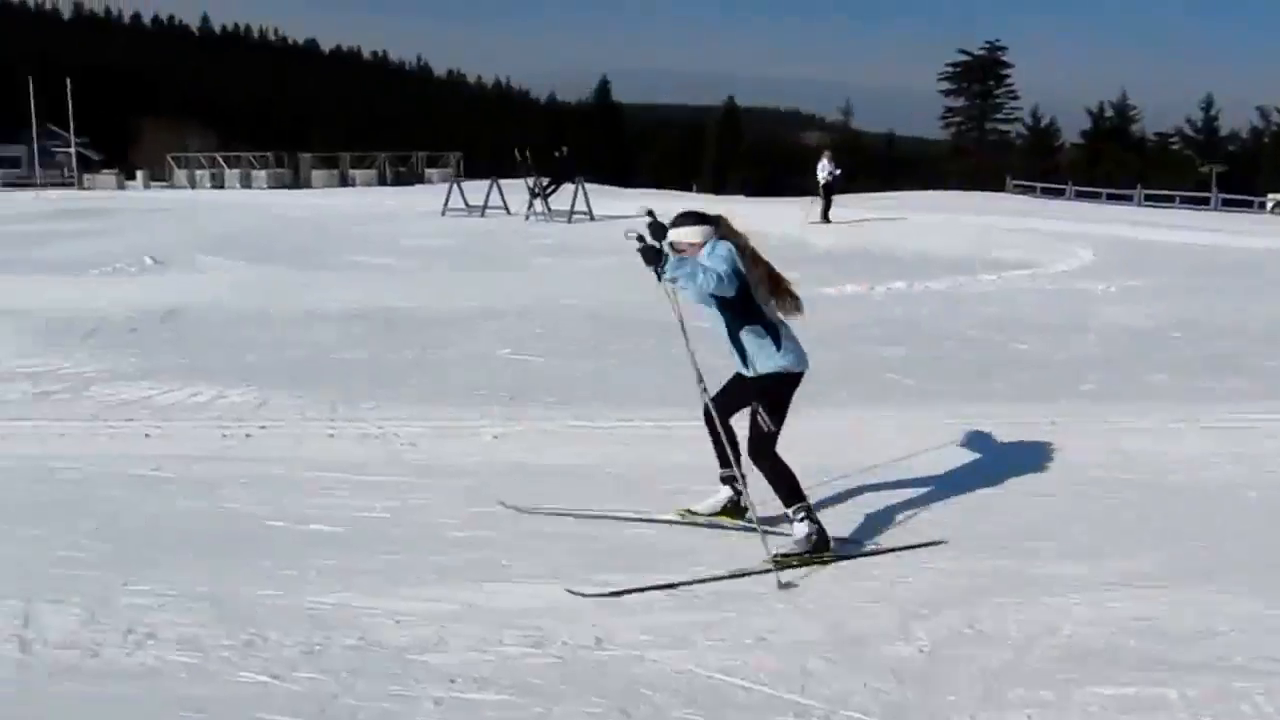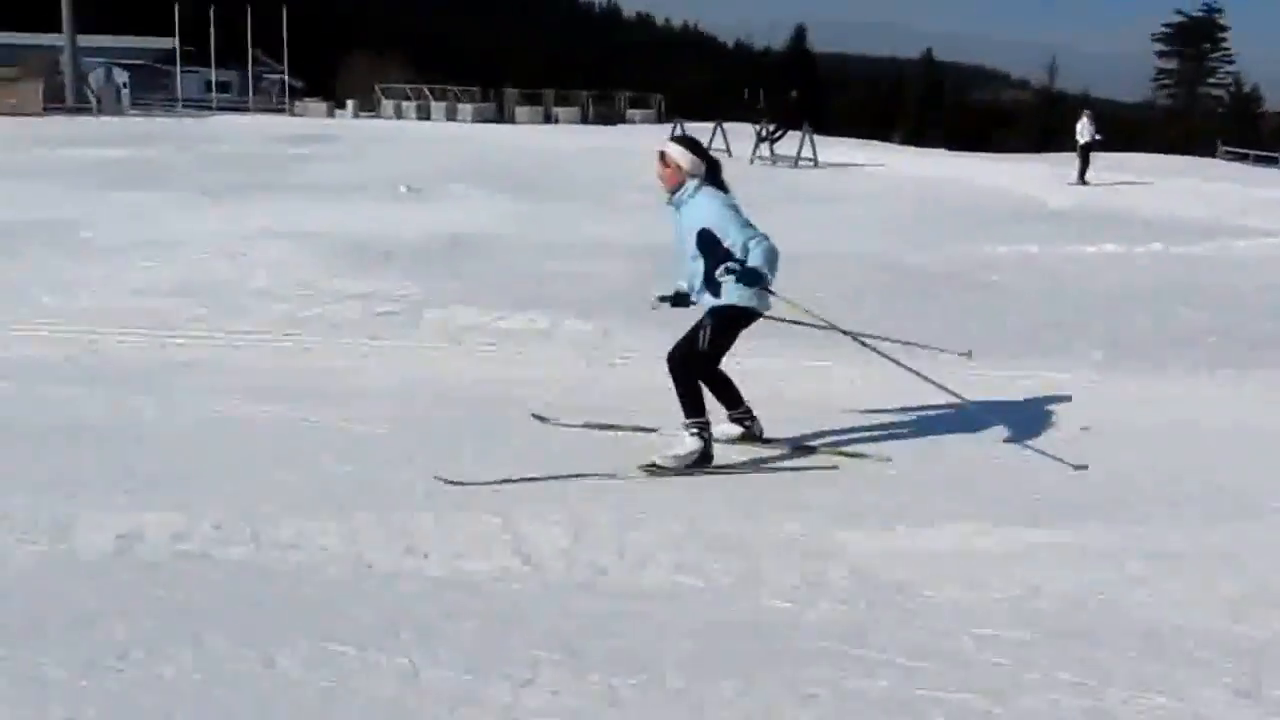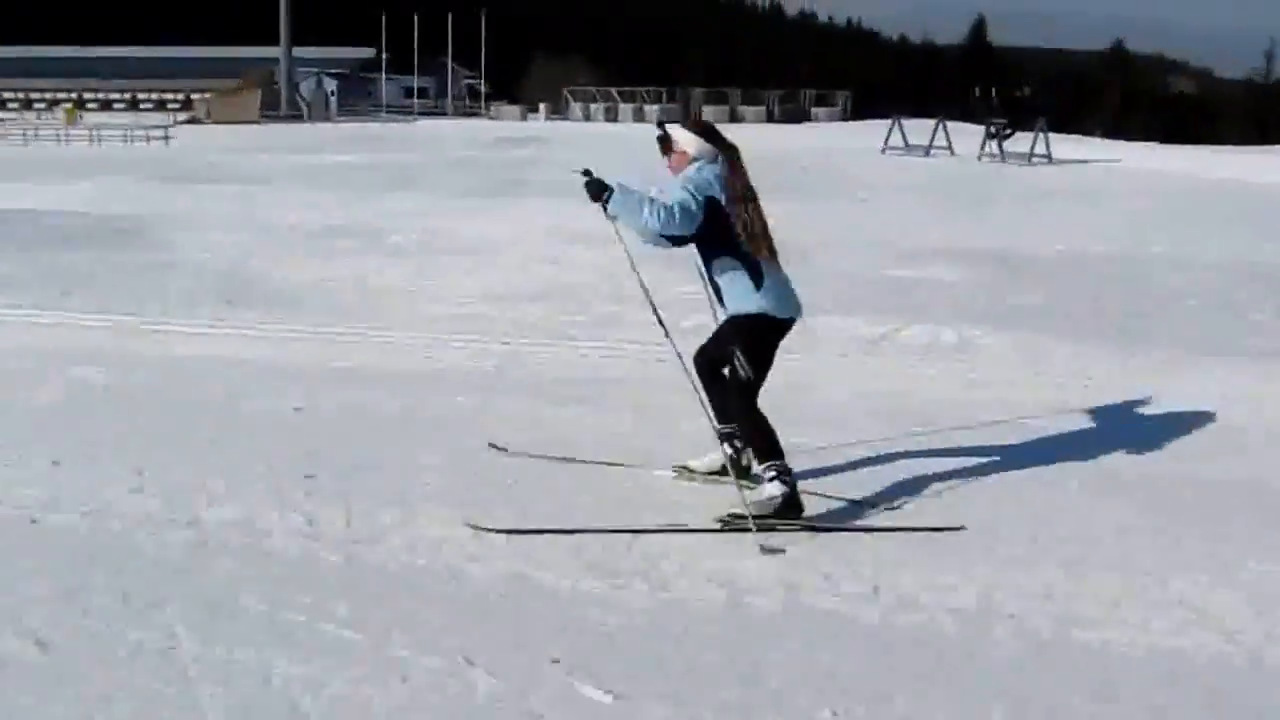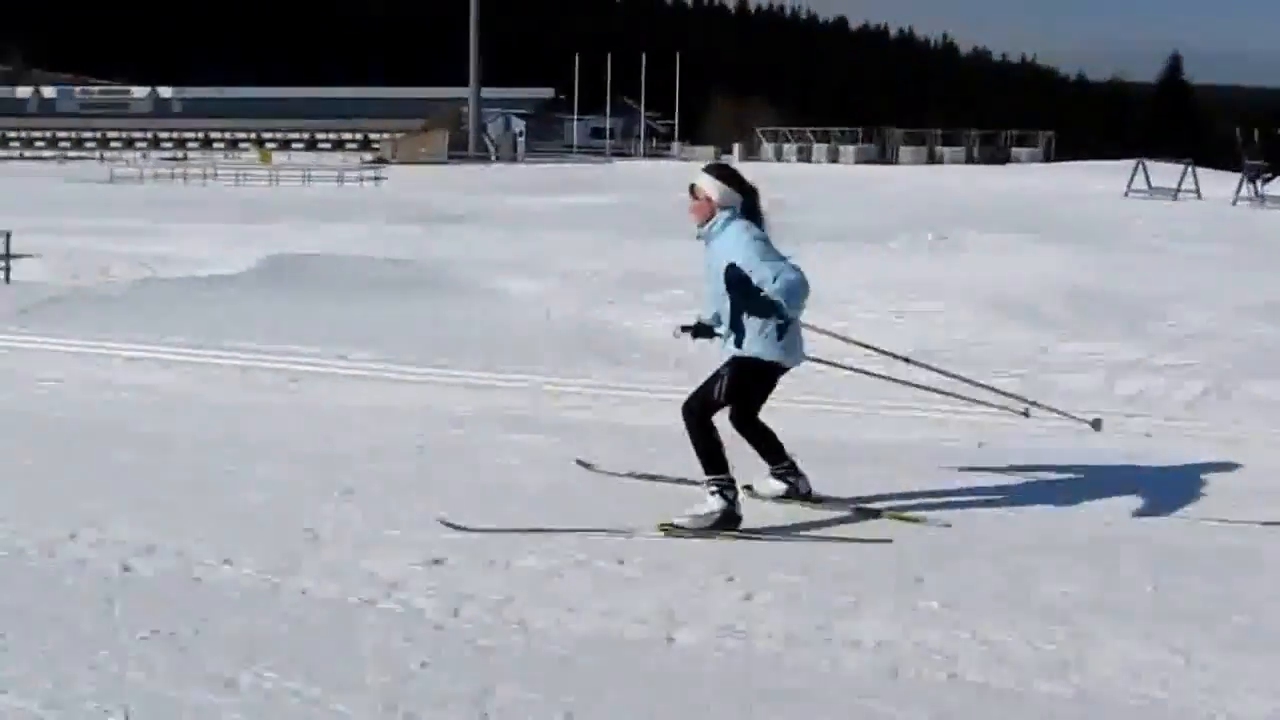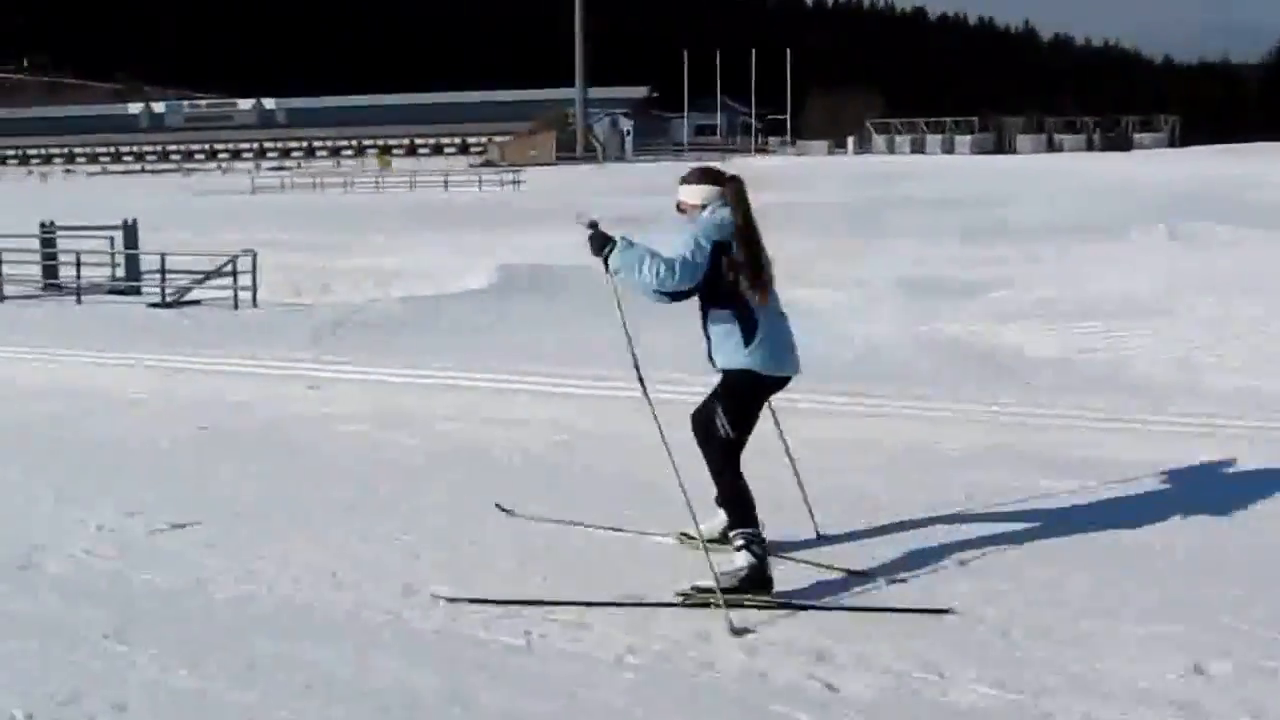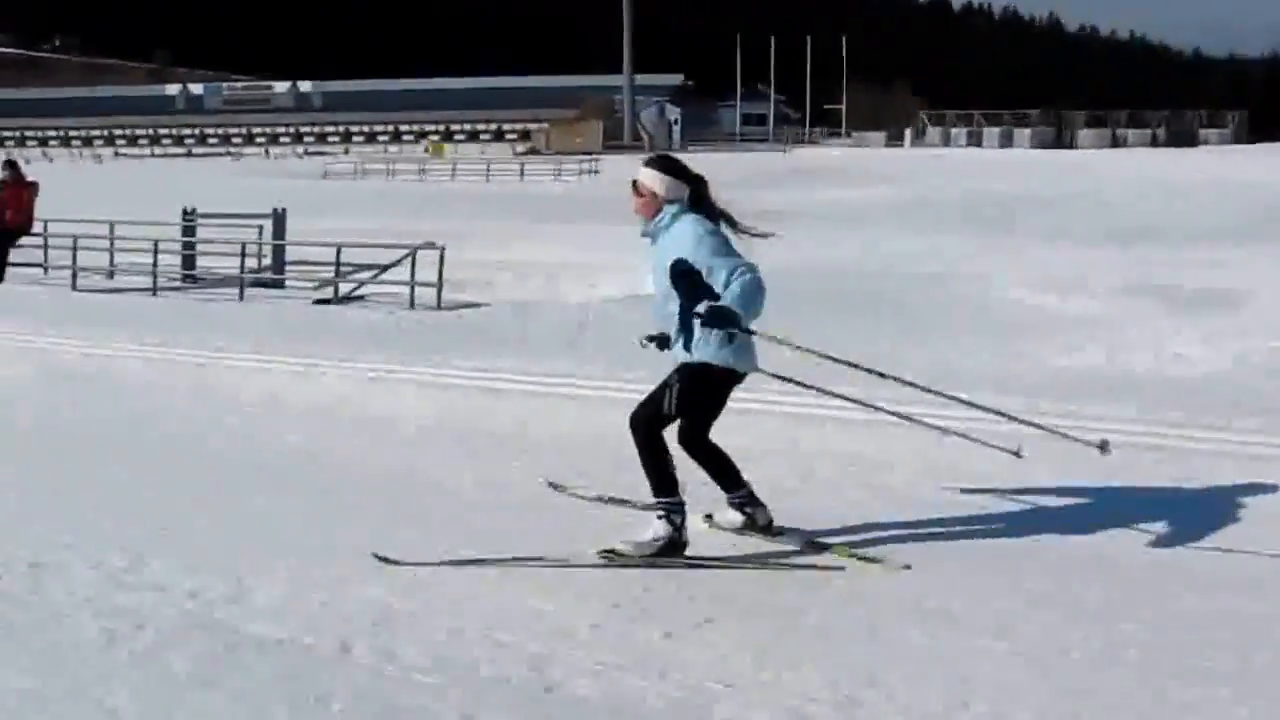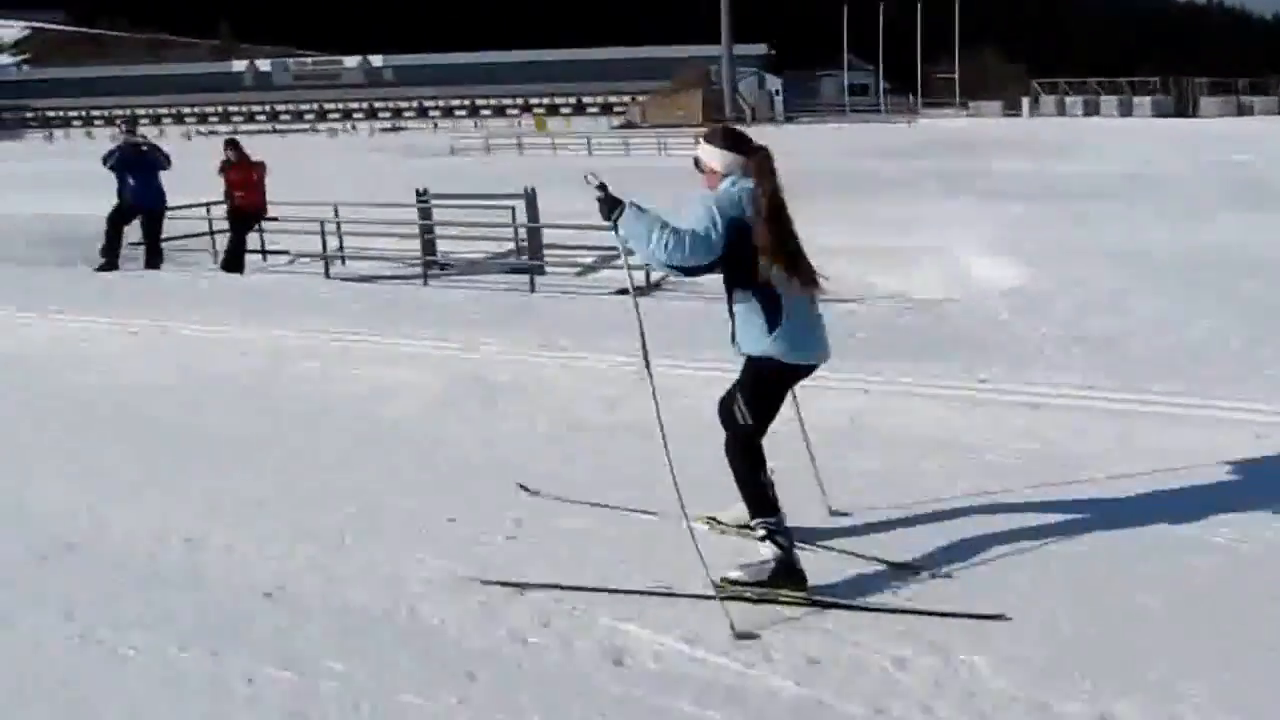
dt=0.7s
person 1, frame 1
left shoulder: (721, 254)
right shoulder: (722, 253)
left elbow: (713, 282)
right elbow: (707, 278)
left wrist: (667, 263)
right wrist: (664, 239)
left hip: (776, 365)
right hip: (759, 363)
left knee: (760, 449)
right knee: (715, 412)
left ankle: (809, 529)
right ankle: (732, 493)
person 1, frame 2
left shoulder: (712, 206)
right shoulder: (688, 205)
left elbow: (761, 247)
left wrist: (756, 273)
right wrist: (686, 291)
left hip: (734, 300)
right hip: (724, 299)
left knee: (680, 359)
right knee: (705, 366)
left ankle: (698, 442)
right ankle: (742, 423)
person 1, frame 3
left shoulder: (702, 184)
right shoulder: (720, 179)
left elbow: (668, 221)
left wrist: (612, 197)
right wrist: (671, 149)
left hip: (760, 307)
right hip: (763, 303)
left knee: (739, 397)
right knee: (707, 361)
left ankle: (779, 487)
right ankle: (735, 450)
person 1, frame 4
left shoulder: (743, 238)
right shoulder: (724, 235)
left elbow: (792, 281)
left wrist: (773, 303)
right wrist: (711, 325)
left hip: (762, 349)
right hip: (767, 346)
left knee: (696, 410)
right knee: (743, 416)
left ankle: (723, 502)
right ankle: (790, 478)
person 1, frame 5
left shoulder: (713, 230)
right shoulder: (736, 228)
left elbow: (671, 276)
left wrist: (614, 251)
left hip: (751, 361)
right hip: (769, 357)
left knee: (722, 453)
right knee: (705, 422)
left ankle: (751, 561)
right ankle: (732, 518)
person 1, frame 6
left shoulder: (693, 232)
right shoulder: (670, 232)
left elbow: (747, 281)
left wrist: (730, 311)
right wrist: (672, 332)
left hip: (714, 355)
right hip: (719, 353)
left knee: (645, 424)
right knee: (693, 436)
left ankle: (669, 528)
right ankle: (749, 509)
person 1, frame 7
left shoulder: (729, 204)
right shoulder: (760, 199)
left elbow: (686, 248)
left wrist: (624, 215)
left hip: (777, 345)
right hip: (804, 341)
left knee: (741, 444)
right knee: (733, 409)
left ankle: (780, 557)
right ankle: (761, 508)
